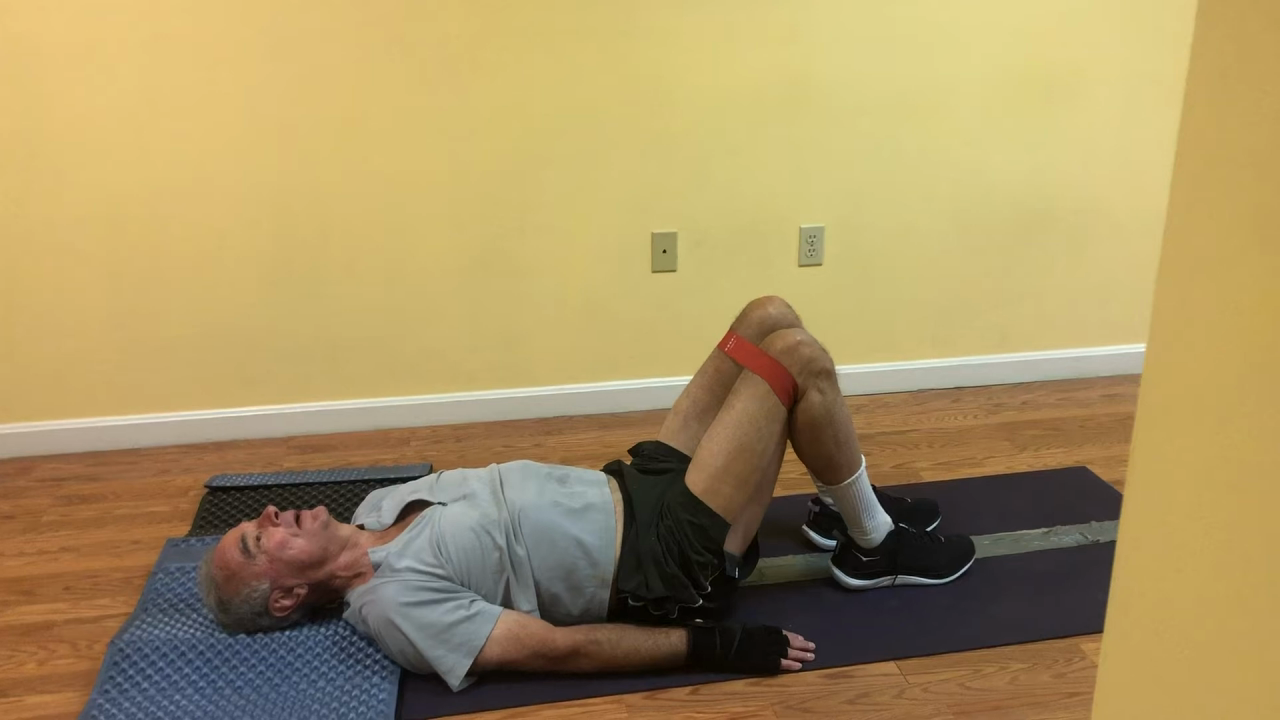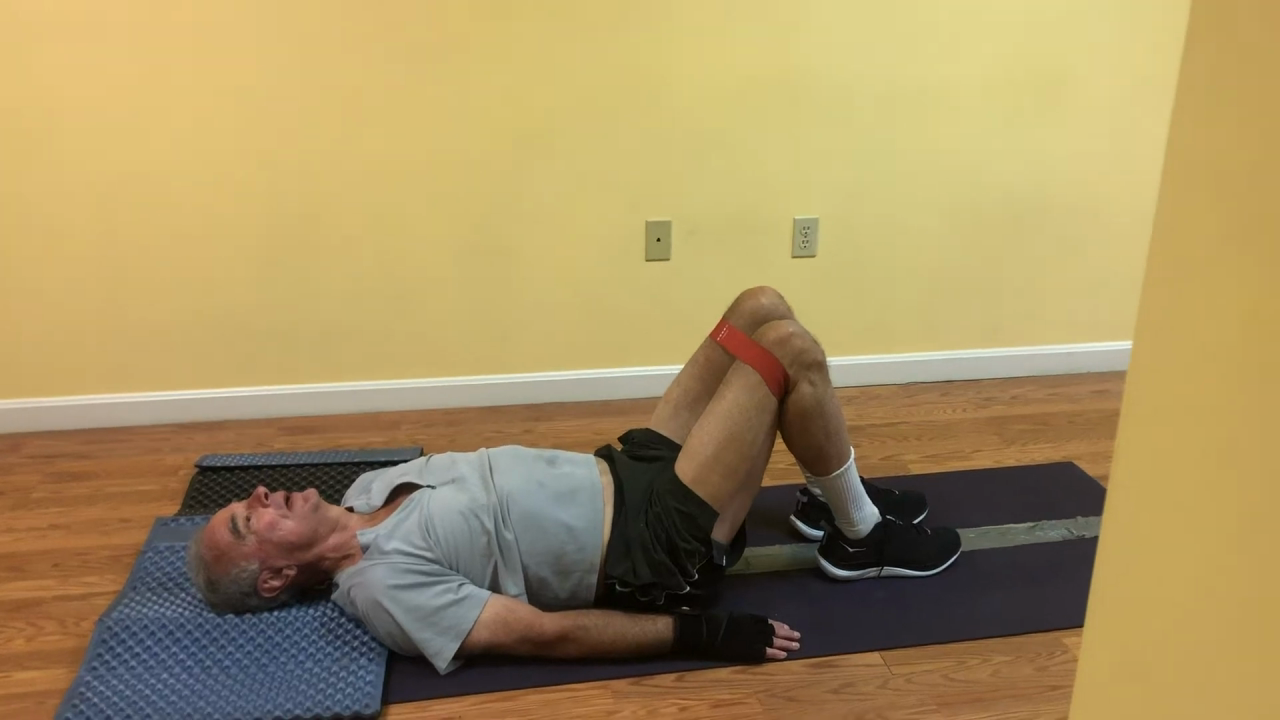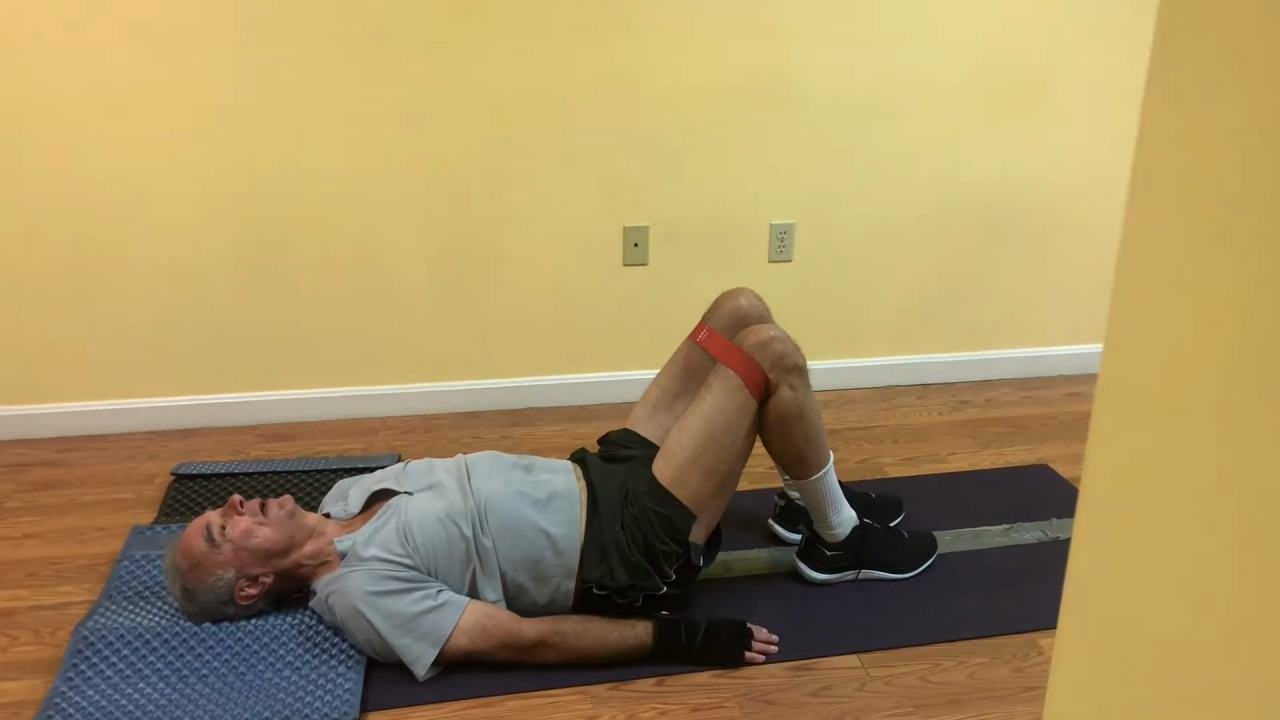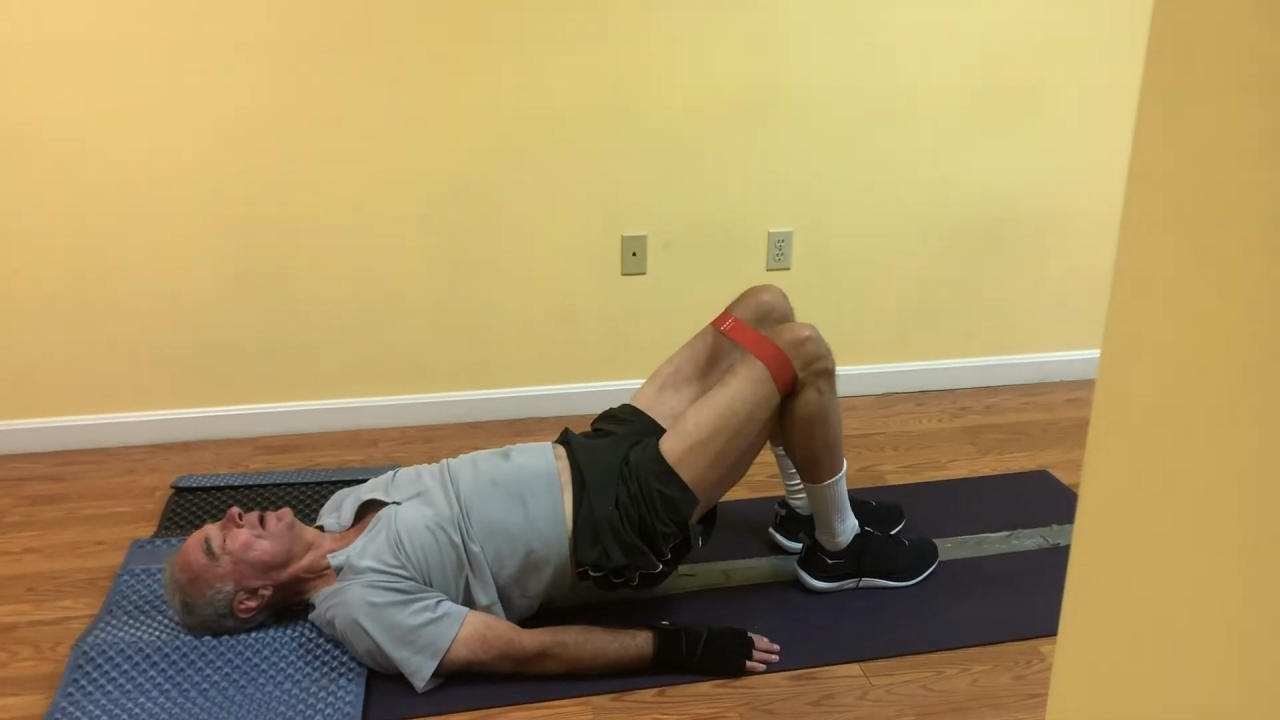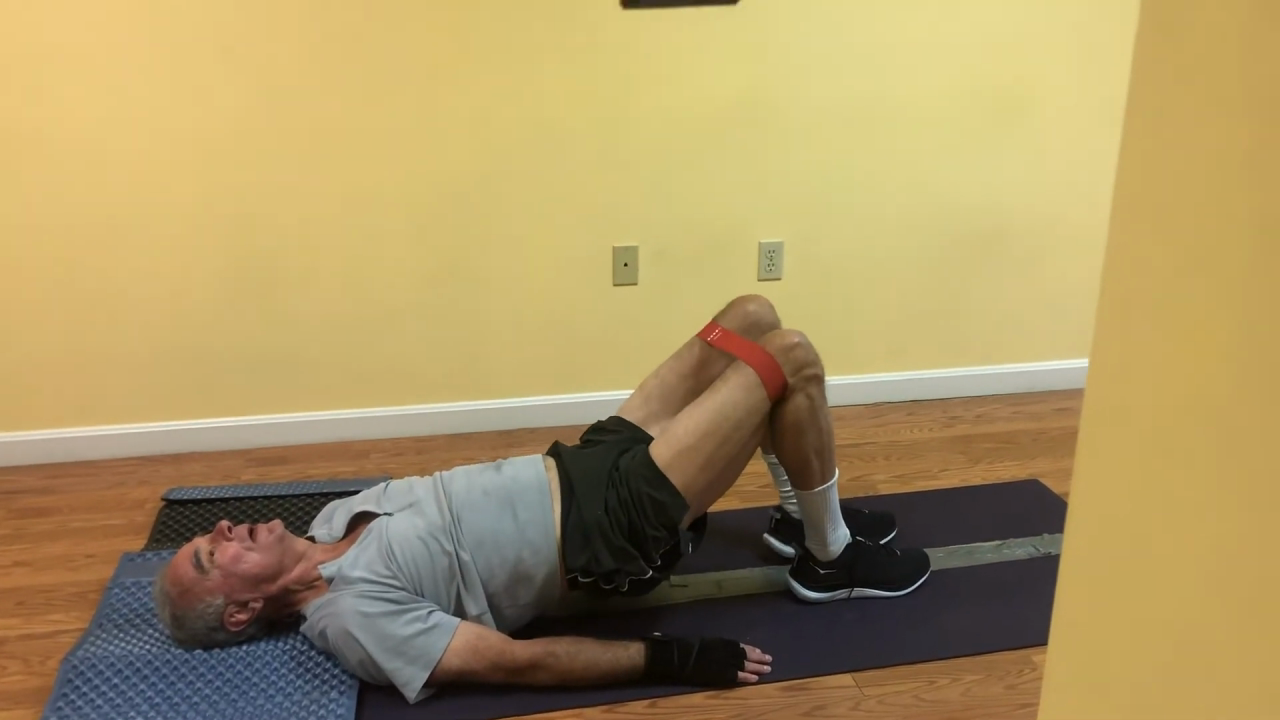
dt=1s
person 1, frame 1
left shoulder: (378, 509)
right shoulder: (394, 604)
right elbow: (556, 648)
right wrist: (716, 643)
left hip: (636, 488)
right hip: (669, 559)
left knee: (769, 317)
right knee: (798, 356)
left ankle: (845, 507)
right ankle: (873, 545)
person 1, frame 2
left shoulder: (369, 491)
right shoulder: (383, 586)
right elbow: (546, 633)
right wrist: (706, 634)
left hip: (628, 472)
right hip: (658, 546)
left knee: (761, 306)
right knee: (791, 348)
left ankle: (834, 497)
right ankle: (862, 537)
person 1, frame 3
left shoulder: (346, 498)
right shoulder: (360, 593)
right elbow: (525, 639)
right wrist: (681, 638)
left hip: (603, 478)
right hip: (634, 547)
left knee: (743, 310)
right knee: (772, 351)
left ankle: (809, 500)
right ankle: (840, 540)
person 1, frame 4
left shoulder: (343, 509)
right shoulder: (360, 607)
right elbow: (523, 650)
right wrist: (678, 645)
left hip: (601, 453)
right hip: (625, 521)
left knee: (767, 307)
right knee: (802, 350)
left ankle: (808, 509)
right ankle: (841, 549)
person 1, frame 5
left shoulder: (334, 522)
right shoulder: (351, 618)
right elbow: (516, 662)
right wrist: (672, 658)
left hip: (586, 465)
right hip: (615, 532)
left knee: (753, 318)
right knee: (792, 357)
left ankle: (804, 514)
right ankle: (832, 560)
